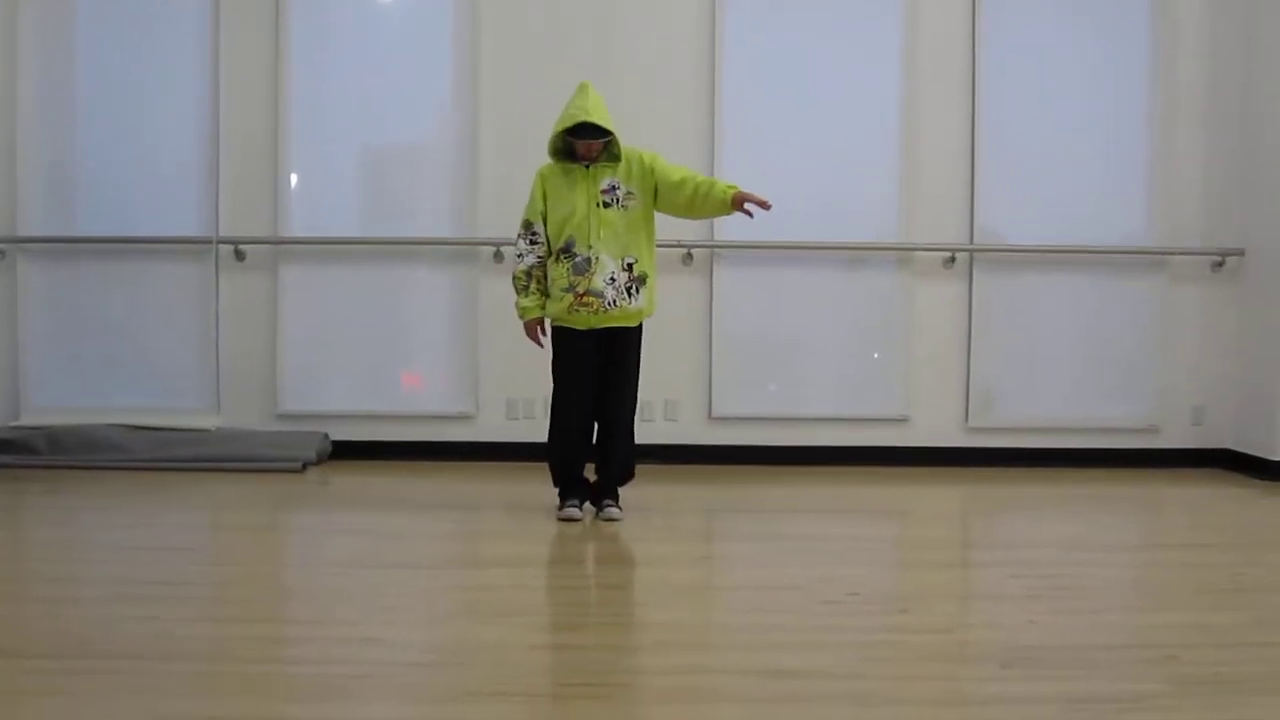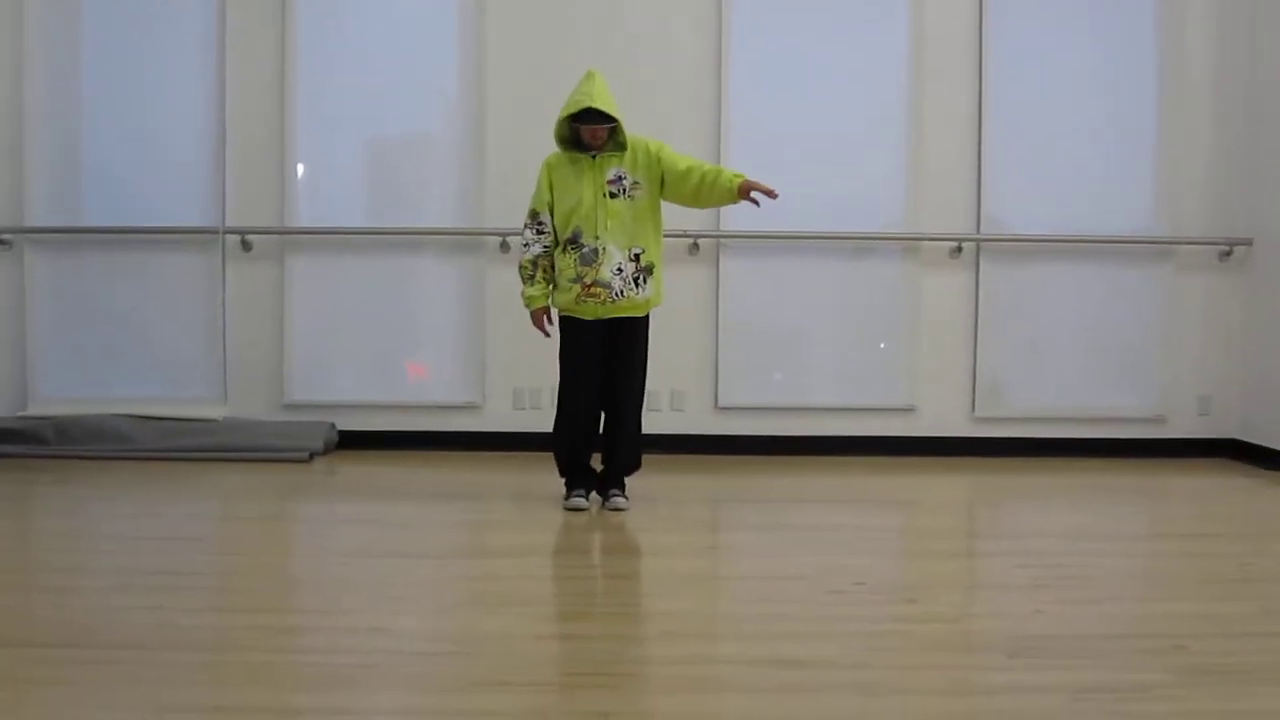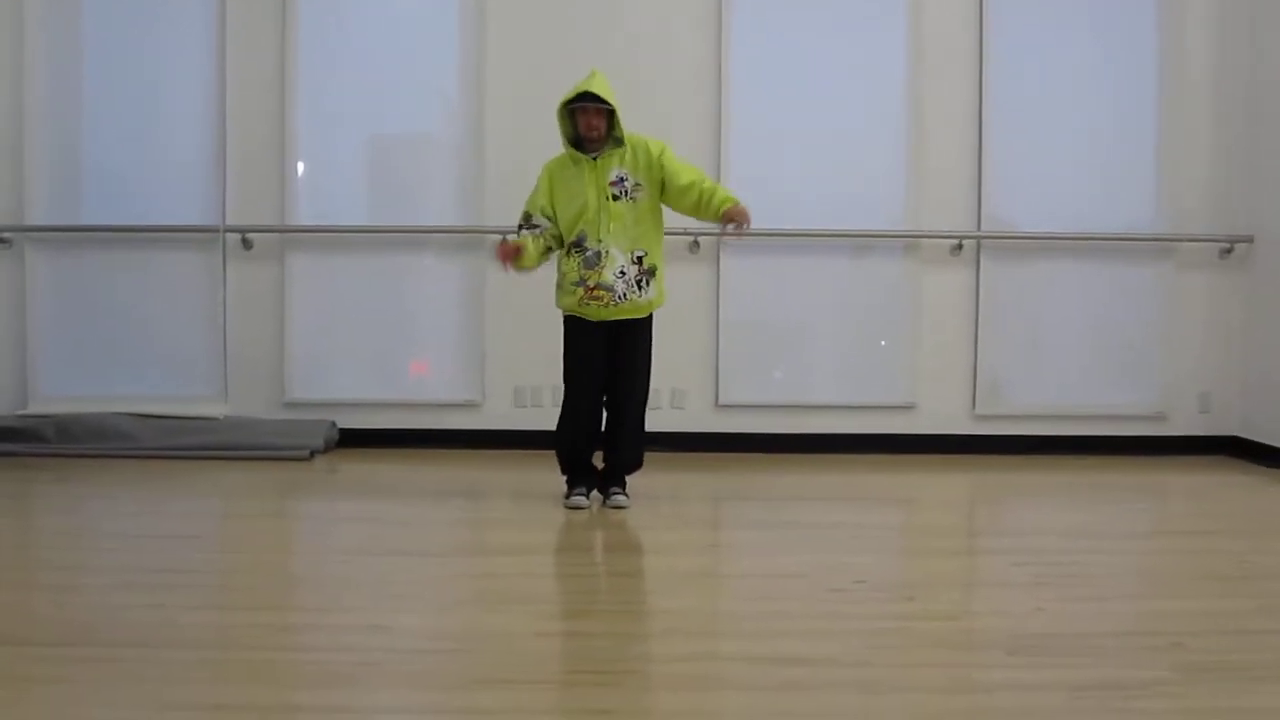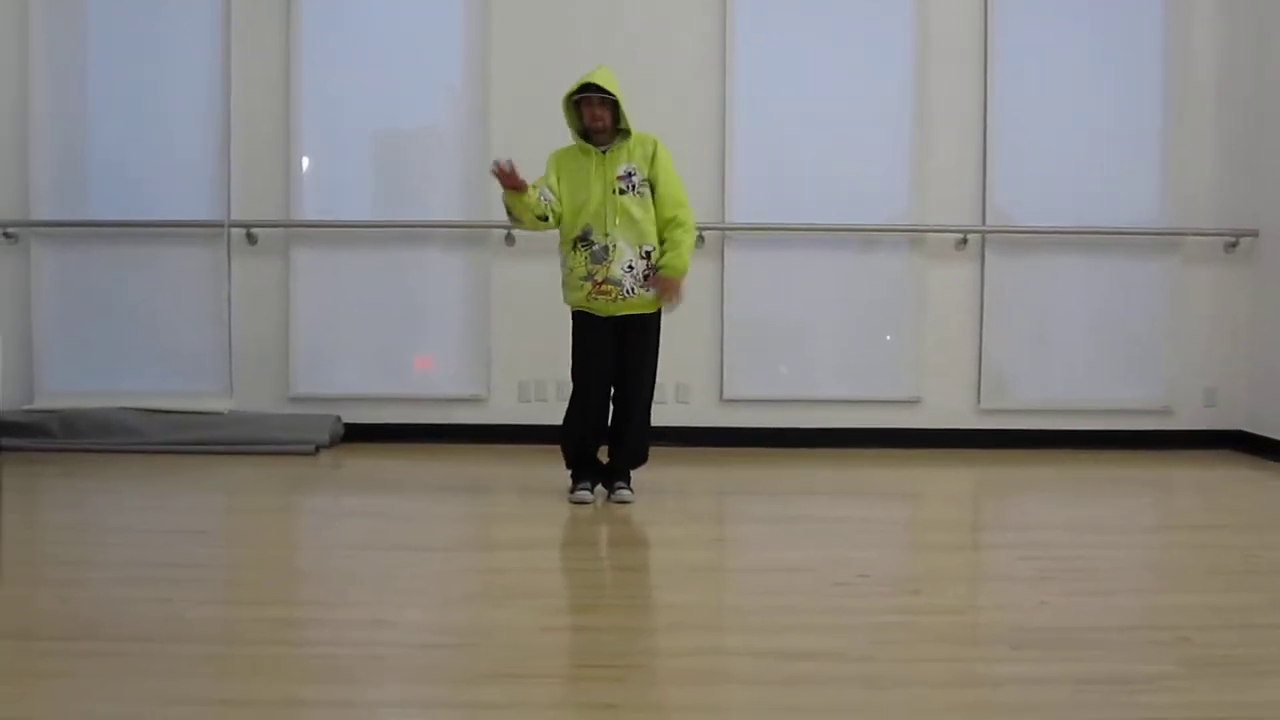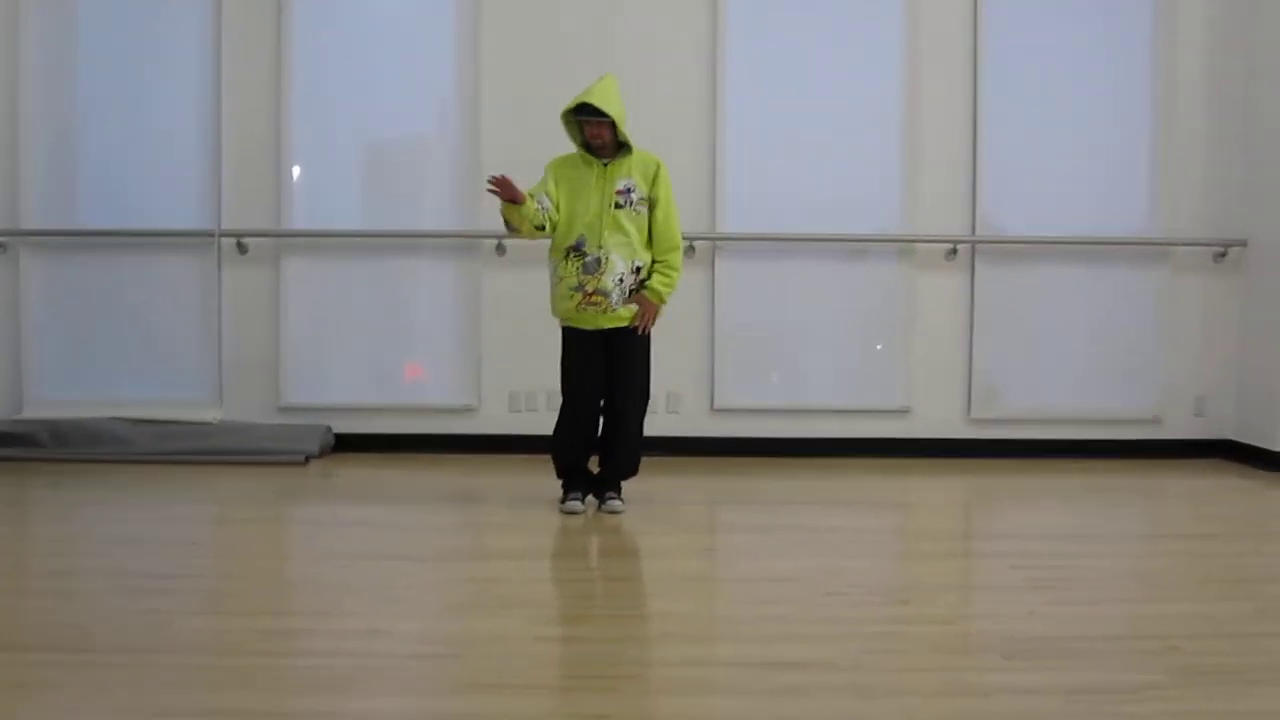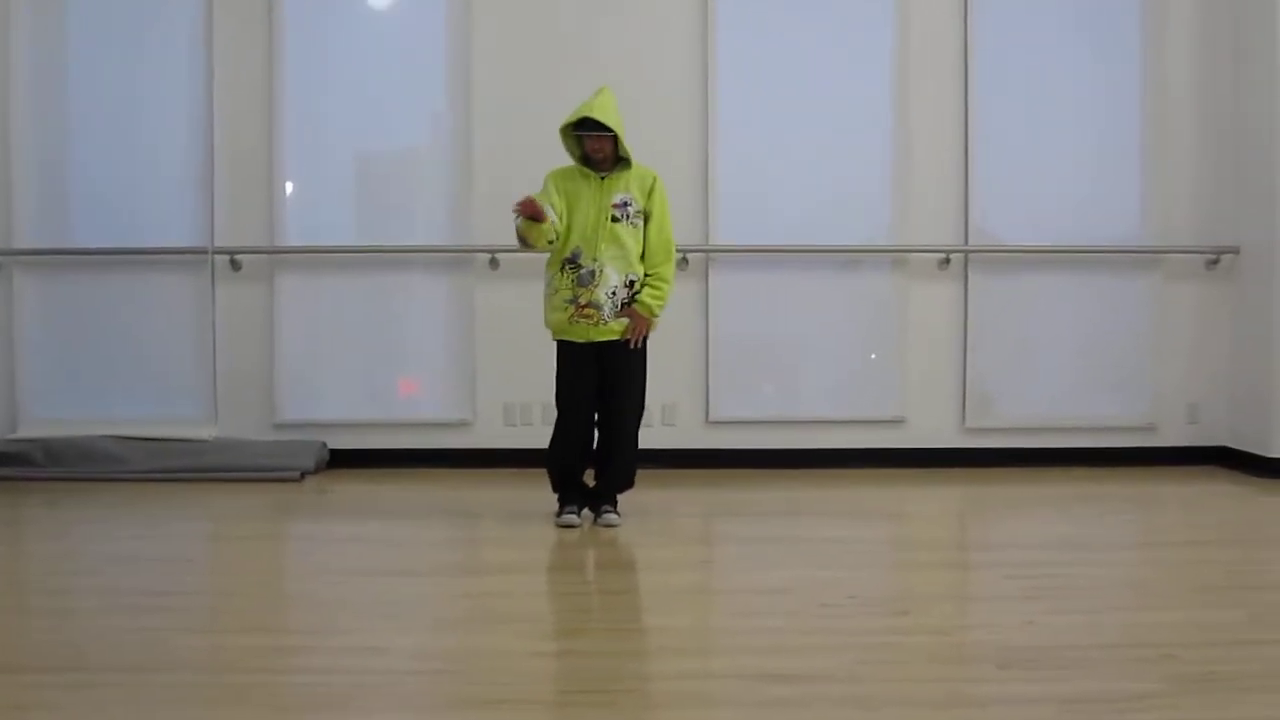
dt=0.2s
person 1, frame 1
left shoulder: (639, 165)
right shoulder: (549, 177)
left elbow: (686, 188)
right elbow: (530, 246)
left wrist: (729, 196)
right wrist: (530, 307)
left hip: (623, 313)
right hip: (569, 315)
left knee: (617, 405)
right knee: (571, 405)
left ankle: (608, 488)
right ankle: (571, 488)
person 1, frame 2
left shoulder: (645, 155)
right shoulder: (555, 167)
left elbow: (694, 177)
right elbow: (537, 236)
left wrist: (735, 184)
right wrist: (536, 296)
left hip: (631, 303)
right hip: (577, 305)
left knee: (625, 396)
right knee: (578, 395)
left ankle: (614, 478)
right ankle: (577, 478)
person 1, frame 3
left shoulder: (645, 154)
right shoulder: (556, 170)
left elbow: (688, 184)
right elbow: (539, 230)
left wrist: (722, 204)
right wrist: (519, 251)
left hip: (634, 303)
right hip: (581, 305)
left knee: (629, 396)
right knee: (582, 395)
left ankle: (615, 476)
right ankle: (578, 476)
person 1, frame 4
left shoulder: (649, 150)
right shoulder: (563, 160)
left elbow: (675, 214)
right elbow: (542, 211)
left wrist: (673, 268)
right wrist: (517, 190)
left hip: (642, 298)
right hip: (589, 299)
left knee: (635, 392)
right knee: (589, 390)
left ankle: (621, 471)
right ankle: (584, 470)
person 1, frame 5
left shoulder: (649, 168)
right shoulder: (561, 169)
left elbow: (667, 239)
right elbow: (539, 219)
left wrist: (656, 292)
right wrist: (516, 202)
left hip: (632, 312)
right hip: (580, 311)
left knee: (627, 404)
right knee: (579, 401)
left ankle: (610, 482)
right ankle: (573, 481)
person 1, frame 6
left shoulder: (646, 182)
right shoulder: (560, 181)
left elbow: (661, 253)
right elbow: (544, 235)
left wrist: (648, 306)
right wrist: (533, 219)
left hip: (626, 325)
right hip: (574, 324)
left knee: (622, 416)
right knee: (573, 415)
left ankle: (607, 495)
right ankle: (570, 494)
